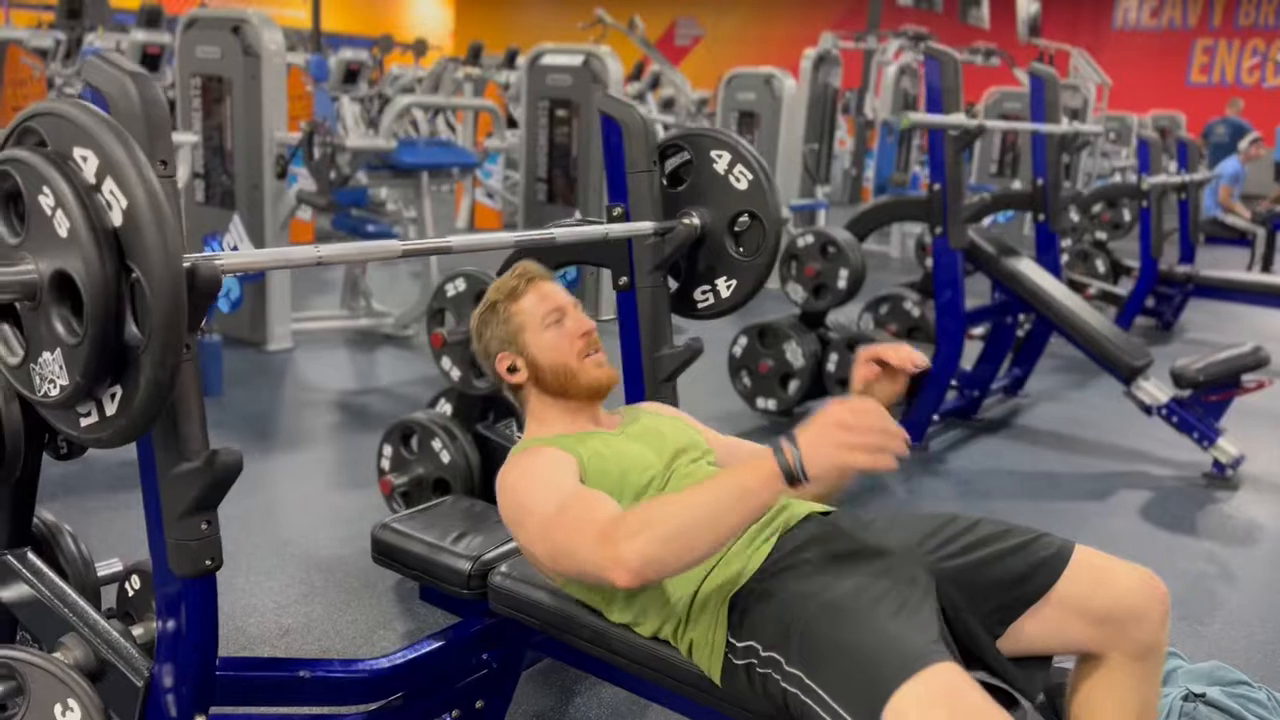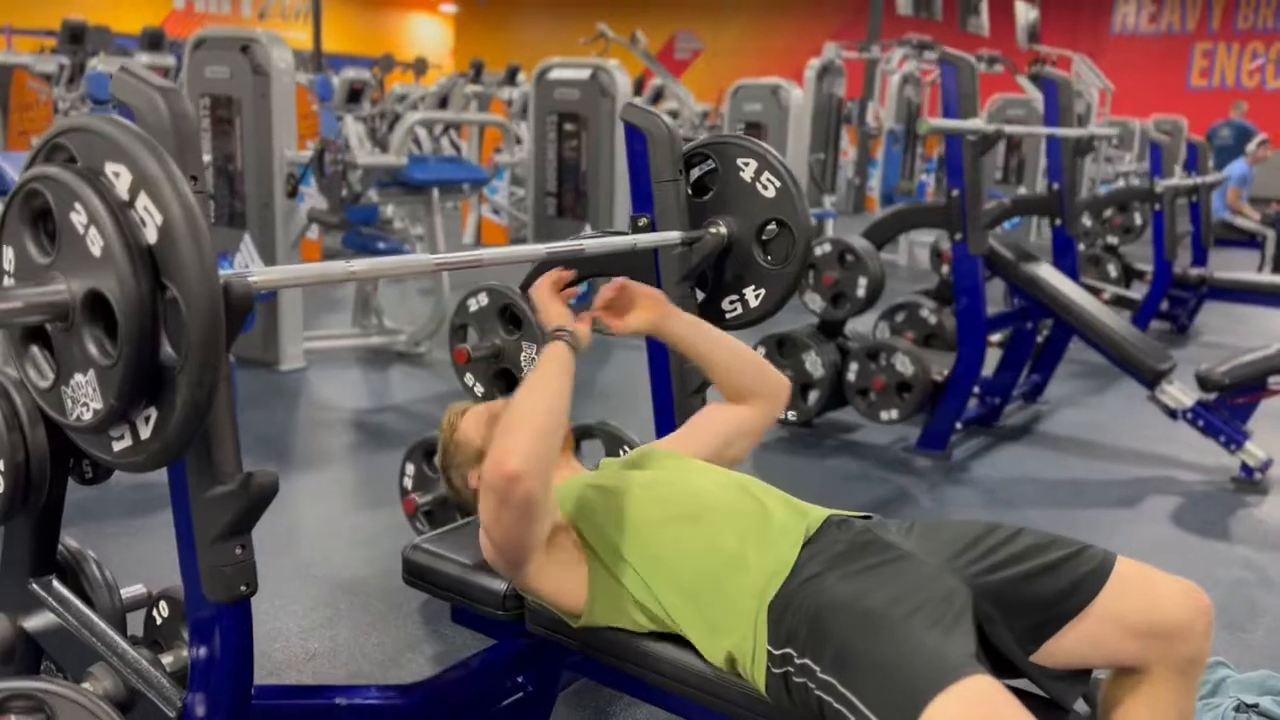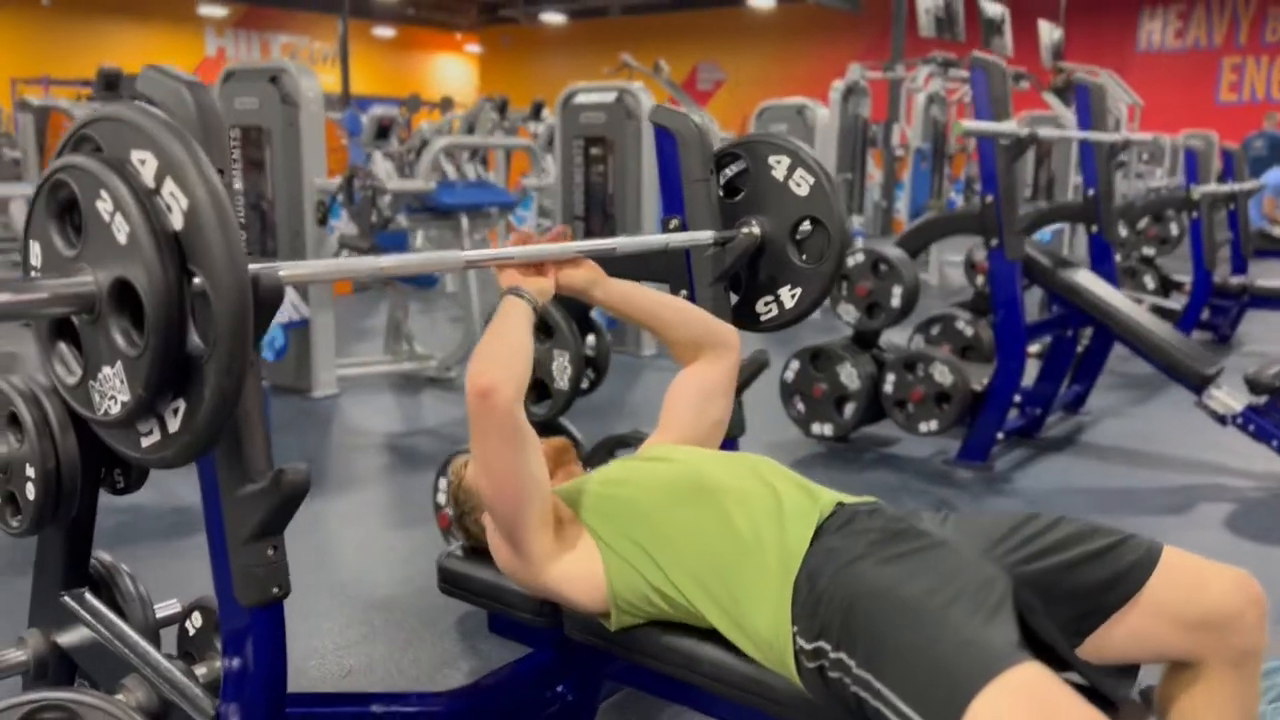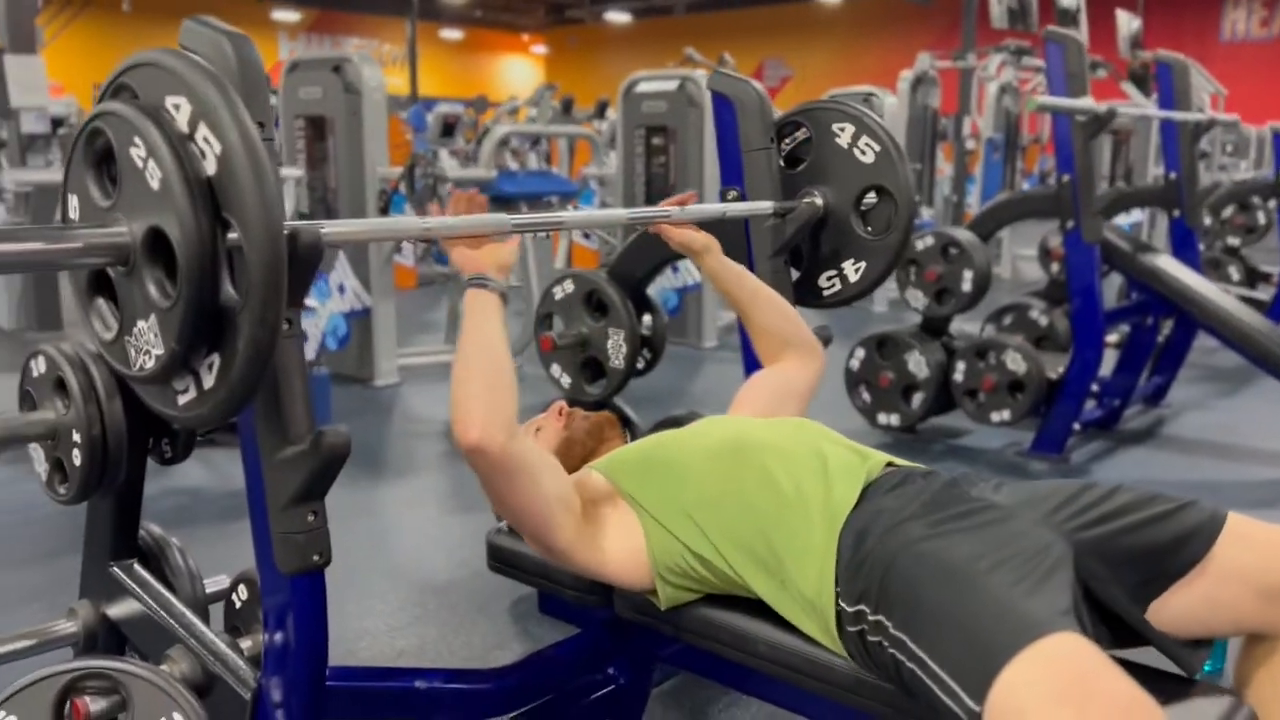
dt=0.4s
person 1, frame 1
left shoulder: (646, 418)
right shoulder: (532, 473)
right elbow: (627, 557)
left wrist: (860, 408)
right wrist: (792, 458)
left hip: (848, 539)
right hip: (759, 598)
left knee: (1137, 605)
person 1, frame 2
left shoulder: (641, 463)
right shoulder: (521, 530)
left elbow: (765, 393)
right elbow: (513, 471)
left wrist: (665, 323)
right wrist: (563, 340)
left hip: (872, 539)
right hip: (799, 604)
left knee: (1179, 619)
person 1, frame 3
left shoulder: (648, 468)
right shoulder: (541, 541)
left elbow: (717, 349)
right elbow: (490, 392)
left wrist: (599, 287)
right wrist: (521, 297)
left hip: (901, 531)
right hip: (829, 587)
left knee: (1232, 610)
person 1, frame 4
left shoulder: (697, 444)
right shoulder: (582, 515)
left elbow: (797, 354)
right elbow: (481, 434)
left wrist: (709, 256)
right wrist: (484, 283)
